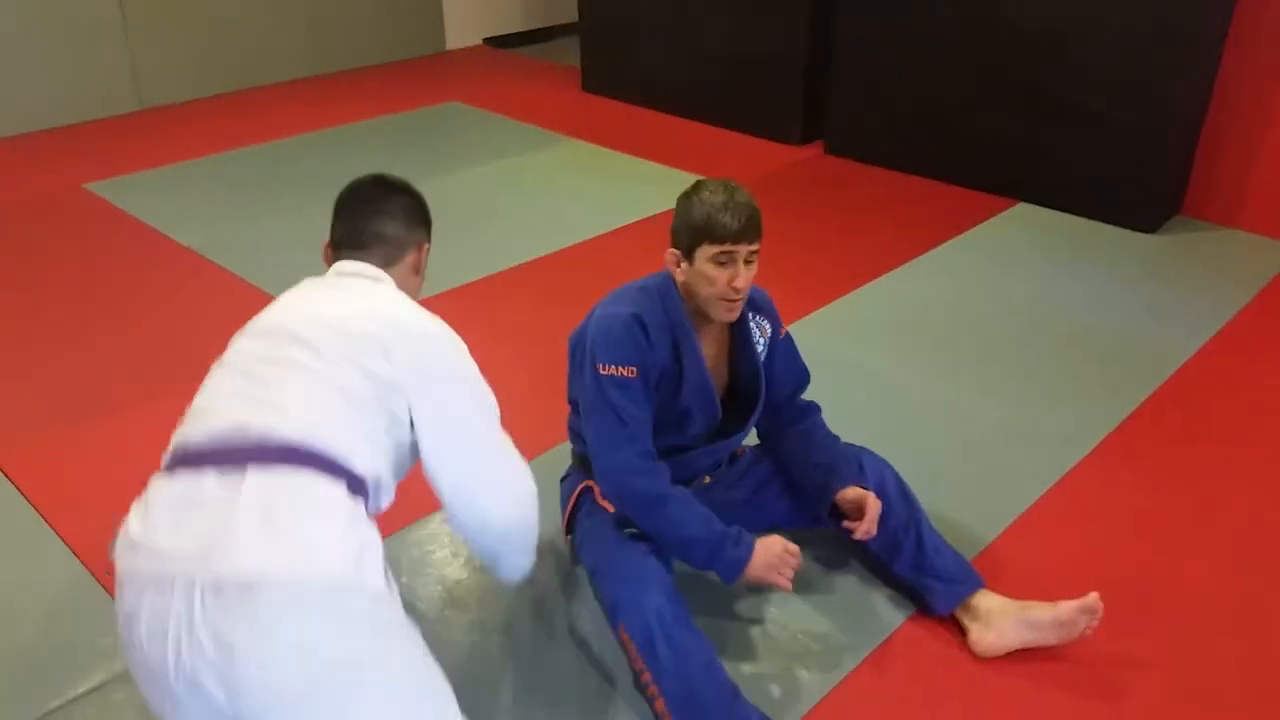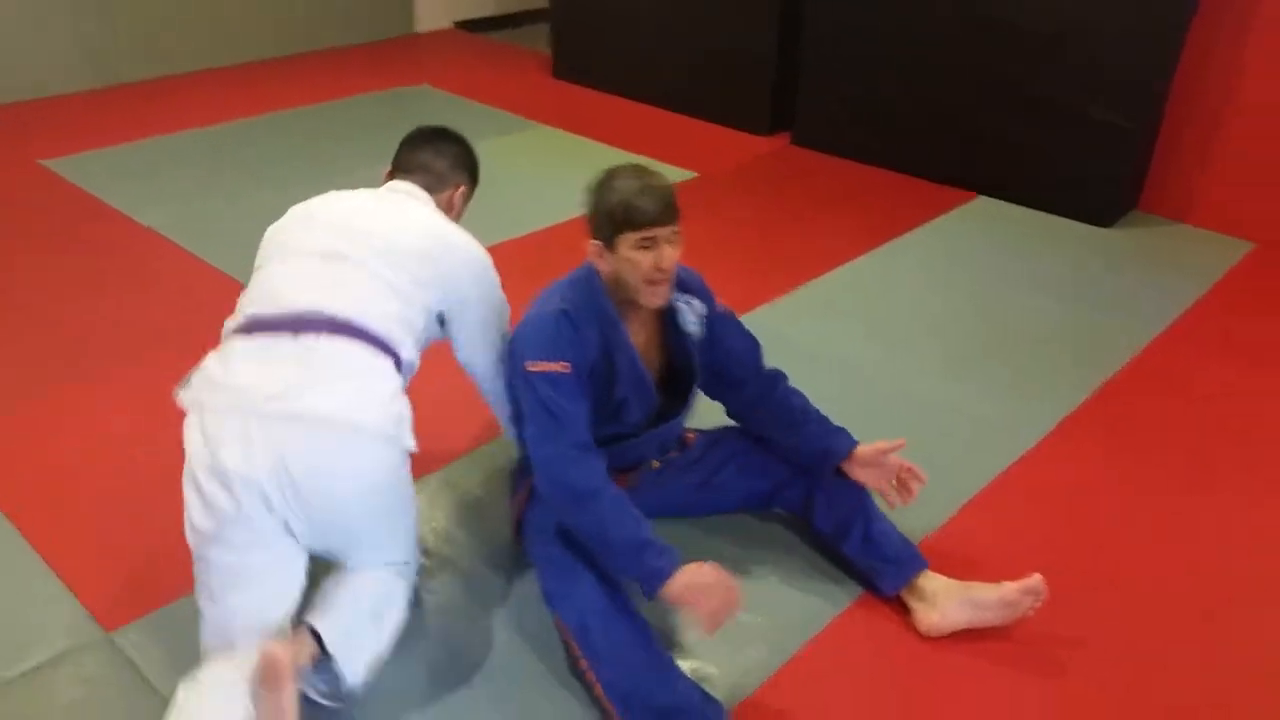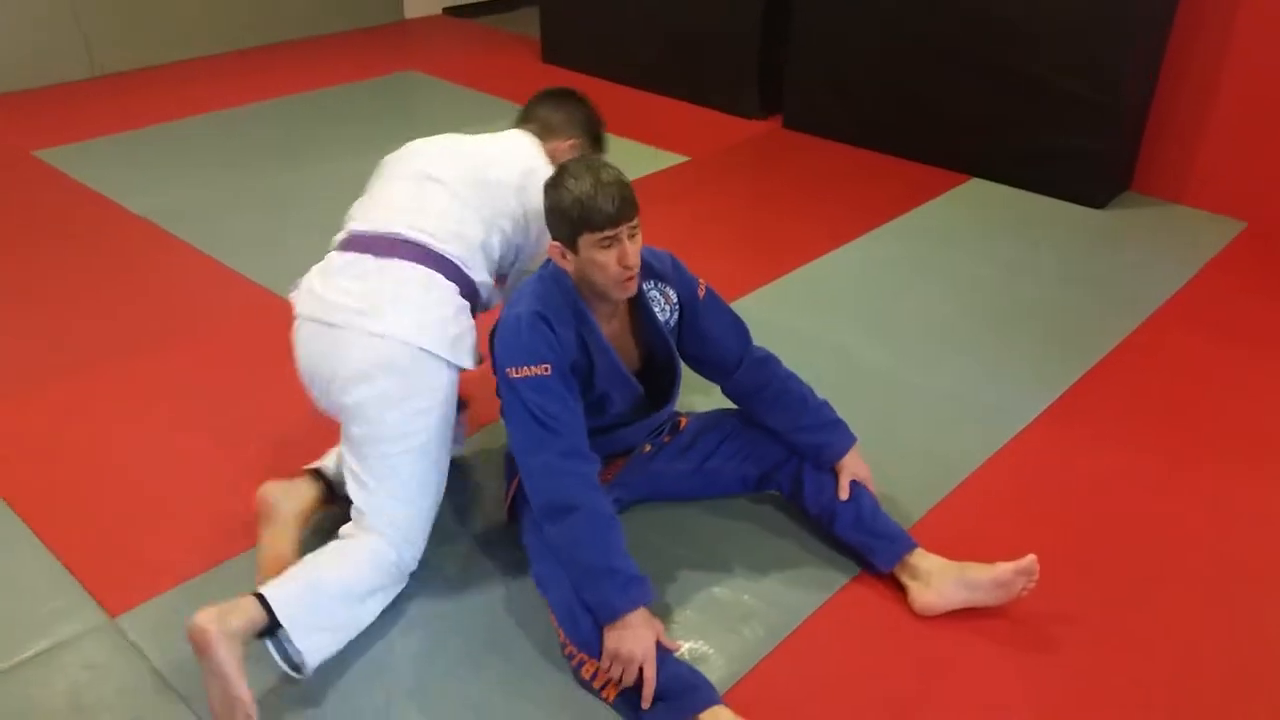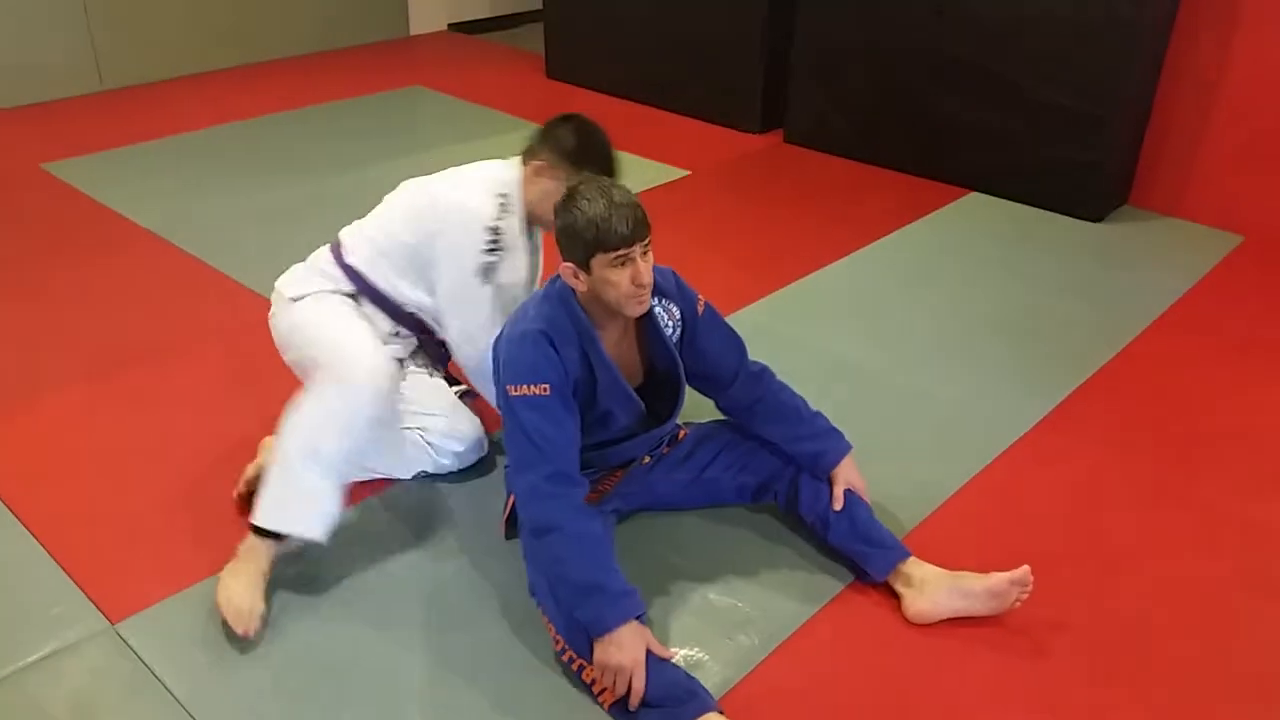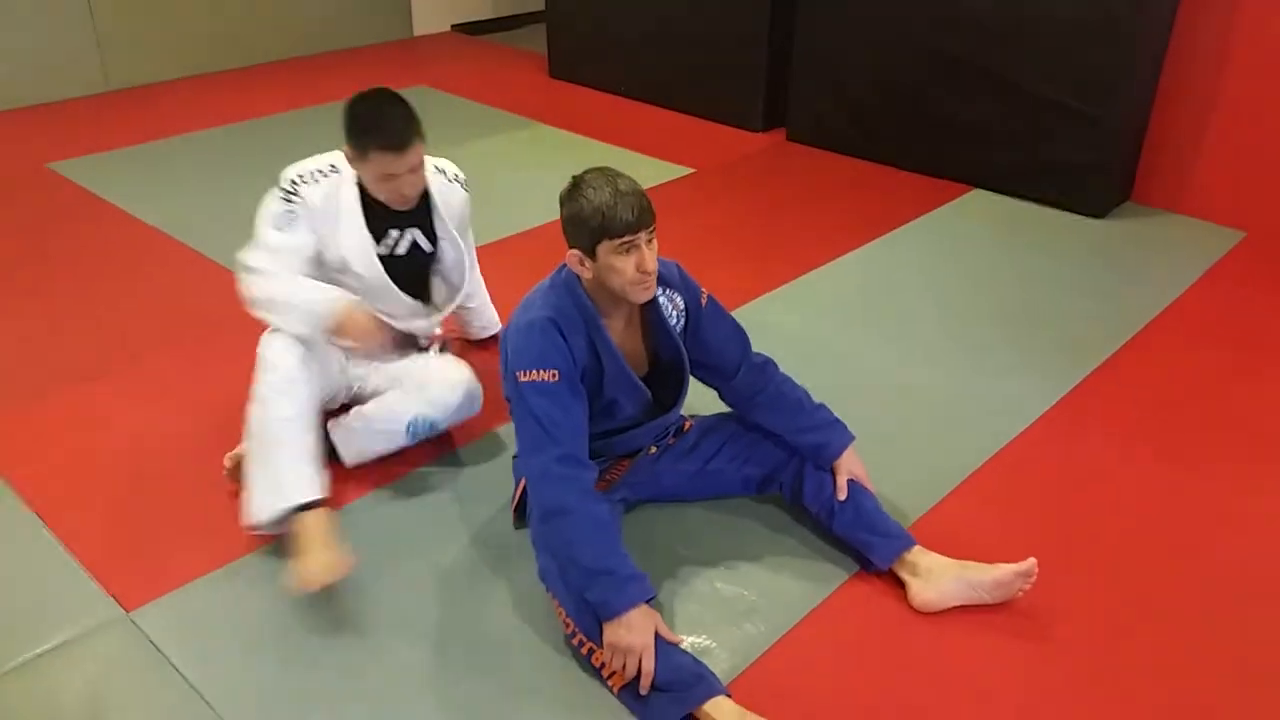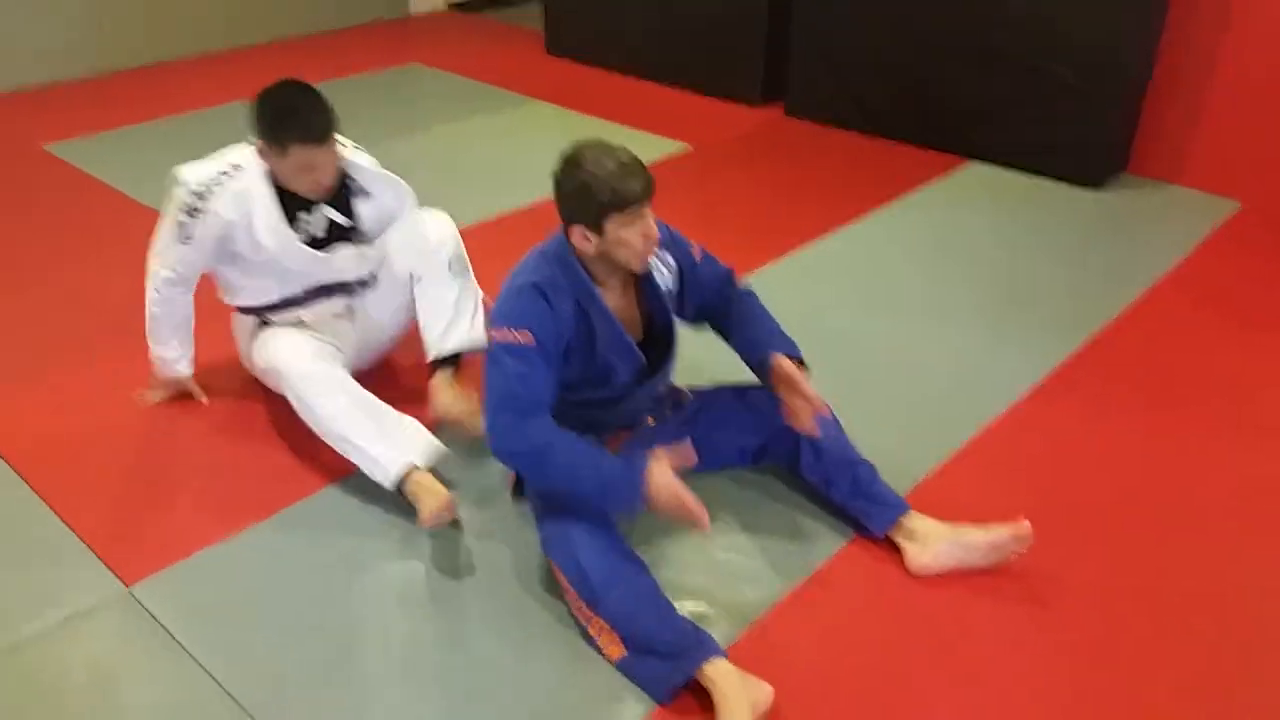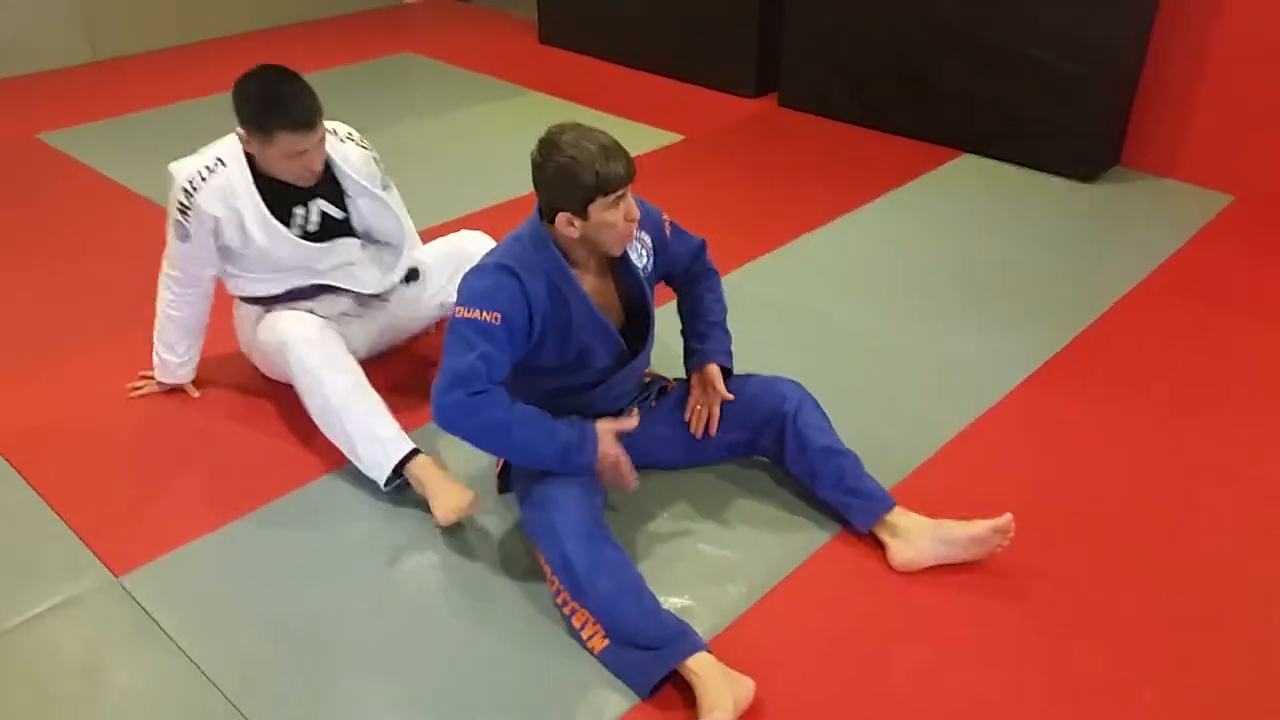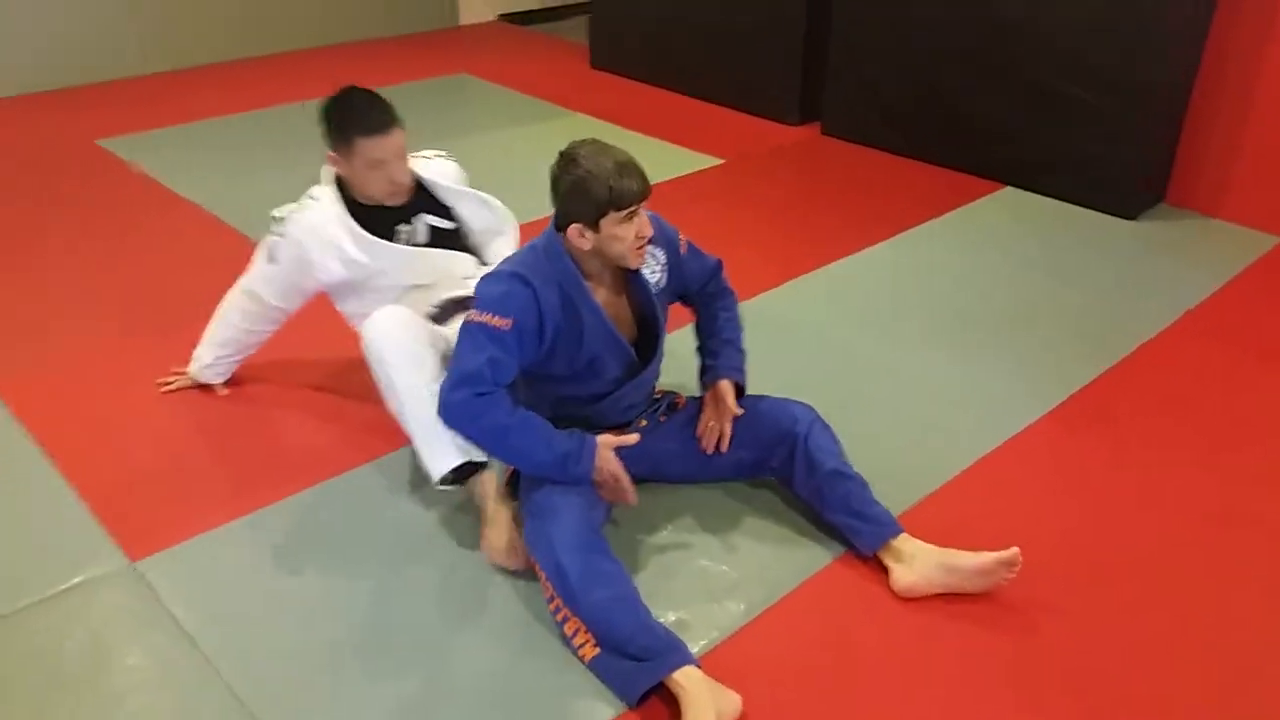
dt=0.4s
person 1, frame 1
left shoulder: (754, 312)
right shoulder: (622, 331)
left elbow: (787, 418)
right elbow: (630, 478)
left wrist: (837, 486)
right wrist: (737, 553)
left hip: (712, 474)
right hip: (623, 498)
left knee: (863, 476)
right knee: (645, 600)
left ankle: (978, 610)
person 1, frame 2
left shoulder: (684, 293)
right shoulder: (553, 331)
left elbow: (751, 387)
right elbow: (568, 477)
left wrist: (841, 452)
right wrist: (662, 571)
left hip: (659, 459)
right hip: (570, 493)
left knee: (810, 469)
right knee: (584, 590)
left ankle: (925, 591)
person 1, frame 3
left shoulder: (659, 274)
right shoulder: (530, 329)
left elbow: (744, 367)
right elbow: (563, 481)
left wrist: (836, 442)
right wrist: (623, 605)
left hip: (651, 441)
right hip: (564, 476)
left knee: (795, 446)
right knee: (581, 583)
left ankle: (920, 570)
person 1, frame 4
left shoulder: (664, 292)
right shoulder: (533, 347)
left elbow: (742, 383)
right elbow: (552, 496)
left wrist: (831, 451)
right wrist: (610, 617)
left hip: (650, 452)
right hip: (568, 487)
left knee: (789, 455)
right knee: (577, 594)
left ankle: (913, 578)
person 1, frame 5
left shoulder: (668, 284)
right shoulder: (540, 334)
left elbow: (745, 374)
right elbow: (561, 480)
left wrist: (833, 442)
right wrist: (621, 599)
left hip: (657, 444)
right hip: (576, 476)
left knee: (794, 447)
right knee: (582, 575)
left ankle: (918, 566)
person 1, frame 6
left shoulder: (659, 248)
right shoulder: (531, 301)
left elbow: (727, 300)
right elbow: (515, 432)
left wrist: (778, 360)
right wrist: (631, 479)
left hip: (652, 415)
right hip: (572, 452)
left knee: (787, 418)
right knee: (579, 541)
left ankle: (915, 533)
person 1, frame 7
left shoulder: (635, 226)
right shoulder: (505, 283)
left elbow: (696, 270)
right elbow: (460, 403)
left wrist: (709, 357)
right wrist: (581, 444)
left hip: (633, 406)
right hip: (555, 443)
left knee: (778, 402)
right knee: (565, 528)
left ankle: (898, 528)
person 1, frame 8
left shoulder: (653, 244)
right shoulder: (519, 290)
left elbow: (712, 290)
right elbow: (466, 401)
left wrist: (723, 375)
right wrist: (577, 458)
left hip: (644, 421)
right hip: (567, 453)
left knee: (790, 425)
right knee: (563, 538)
left ankle: (902, 553)
person 2, frame 1
left shoulder: (279, 316)
right shoulder: (420, 334)
right elbow: (497, 503)
right wrist: (517, 560)
left hip: (155, 574)
right hip: (297, 586)
person 2, frame 2
left shoulder: (305, 213)
right shoulder: (456, 248)
right elbow: (496, 371)
left hip: (226, 406)
right hip: (341, 428)
left knee: (242, 638)
right knee: (384, 566)
right ankle: (303, 654)
person 2, frame 3
left shoulder: (420, 149)
right shoulder: (543, 188)
left hip: (323, 317)
right hip: (404, 340)
right knee: (388, 541)
left ankle: (306, 491)
right ankle: (239, 622)
person 2, frame 4
left shoulder: (515, 202)
right shoulder: (476, 214)
left elbow: (507, 308)
right elbow: (476, 342)
left hip: (393, 335)
right hip: (327, 300)
left knee: (462, 443)
right knee: (364, 380)
left ankle: (294, 450)
right ankle: (255, 553)
person 2, frame 5
left shoulder: (447, 185)
right shoulder: (311, 188)
left elbow: (458, 268)
right elbow: (264, 278)
left wrist: (486, 326)
right wrist: (335, 313)
left hip: (397, 351)
right hip: (325, 340)
left knee: (458, 389)
right knee: (284, 354)
left ankle: (311, 442)
right ankle: (309, 522)
person 2, frame 6
left shoulder: (349, 163)
right shoulder: (210, 193)
left elbow: (412, 243)
right elbow: (170, 276)
right wrist: (173, 367)
left hip: (364, 306)
right hip: (289, 331)
left knee: (430, 227)
right knee: (295, 361)
left ankle: (448, 380)
right ankle: (416, 478)
person 2, frame 7
left shoulder: (346, 150)
right shoulder: (206, 189)
left elbow: (396, 233)
right elbow: (184, 282)
left wrist: (428, 294)
right wrist: (174, 367)
left hip: (374, 294)
right hip: (288, 319)
left knee: (470, 250)
right knee: (301, 339)
right ankle: (418, 470)
person 2, frame 8
left shoulder: (439, 172)
right shoulder: (310, 227)
left elbow: (495, 231)
right elbow: (257, 303)
right wrist: (207, 368)
right hip: (430, 346)
right knee: (389, 328)
right ankle: (487, 490)
